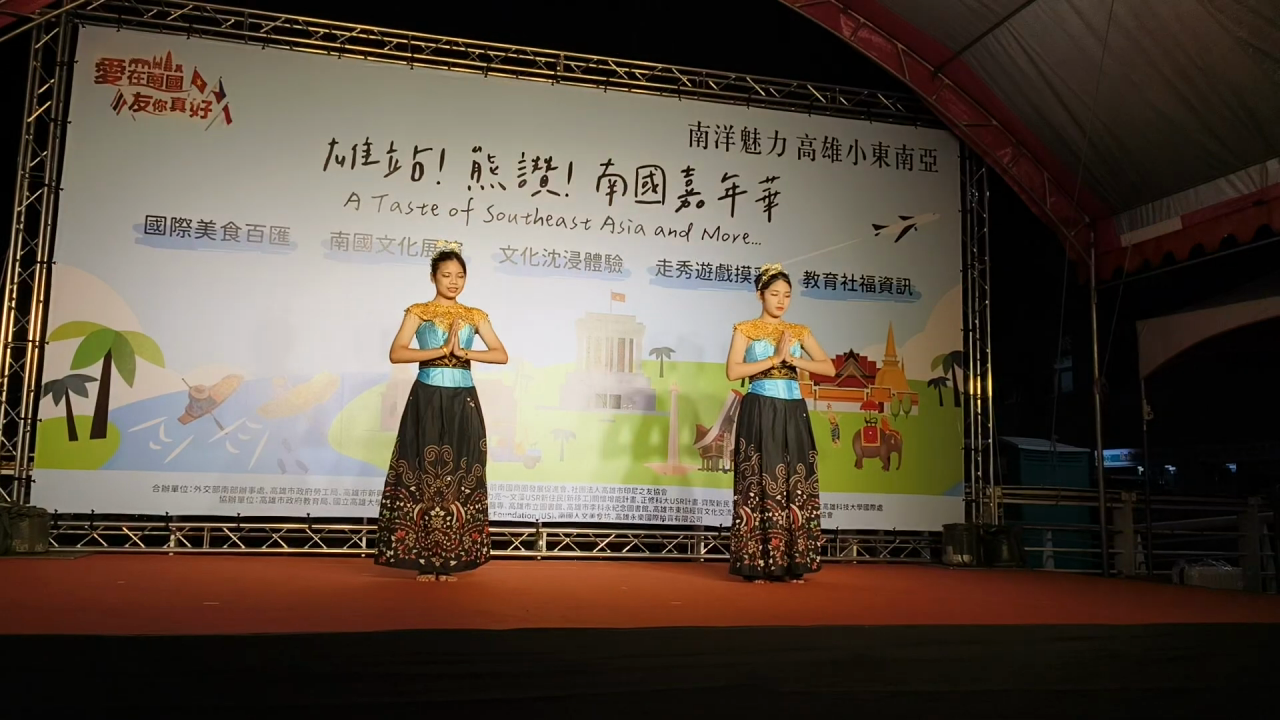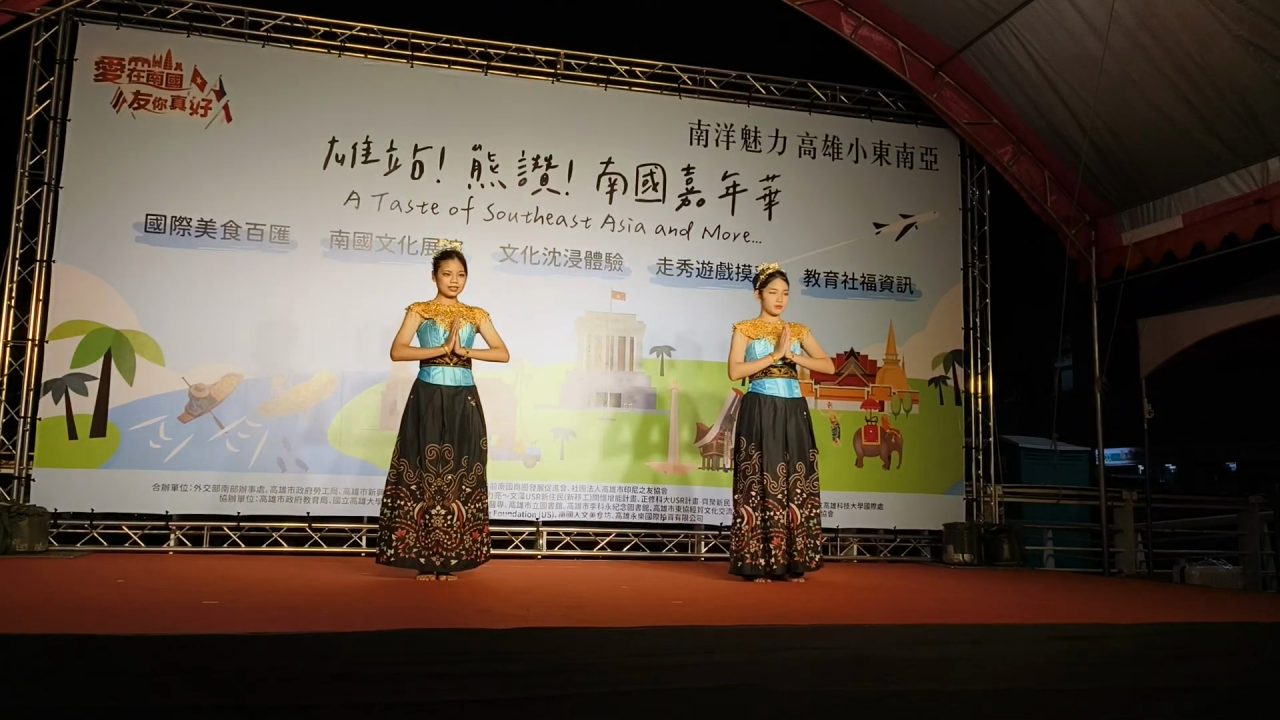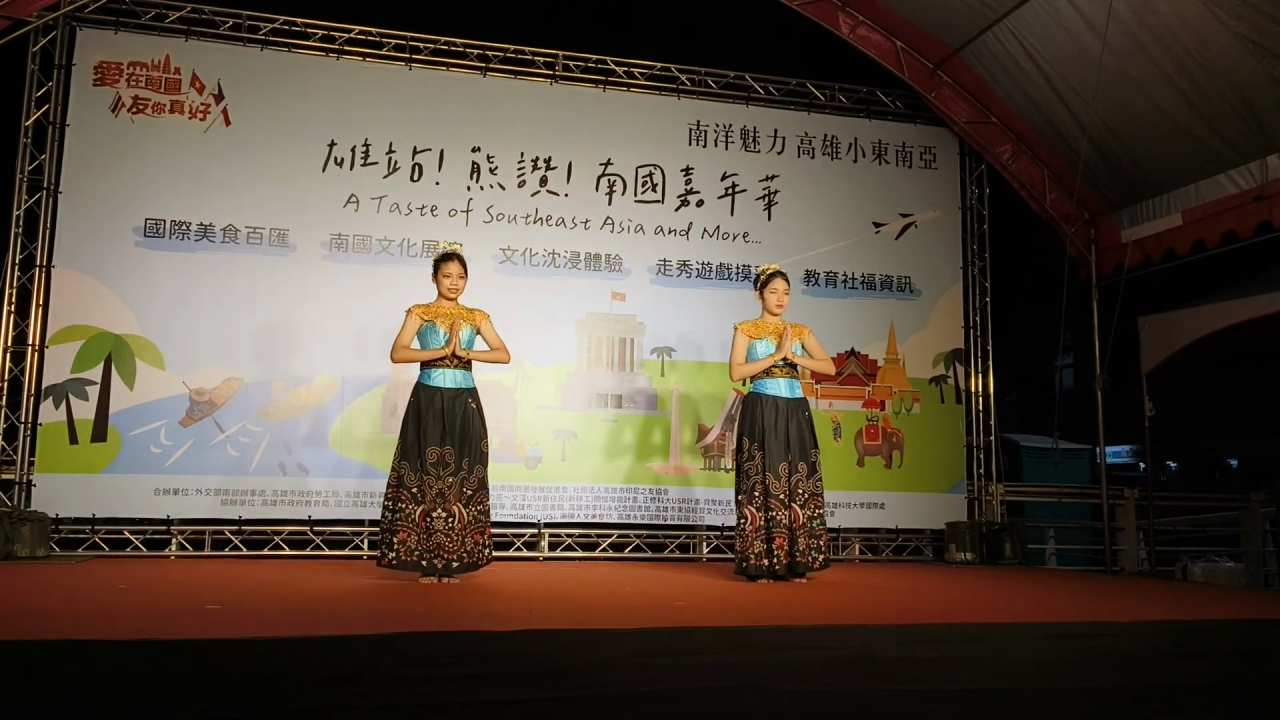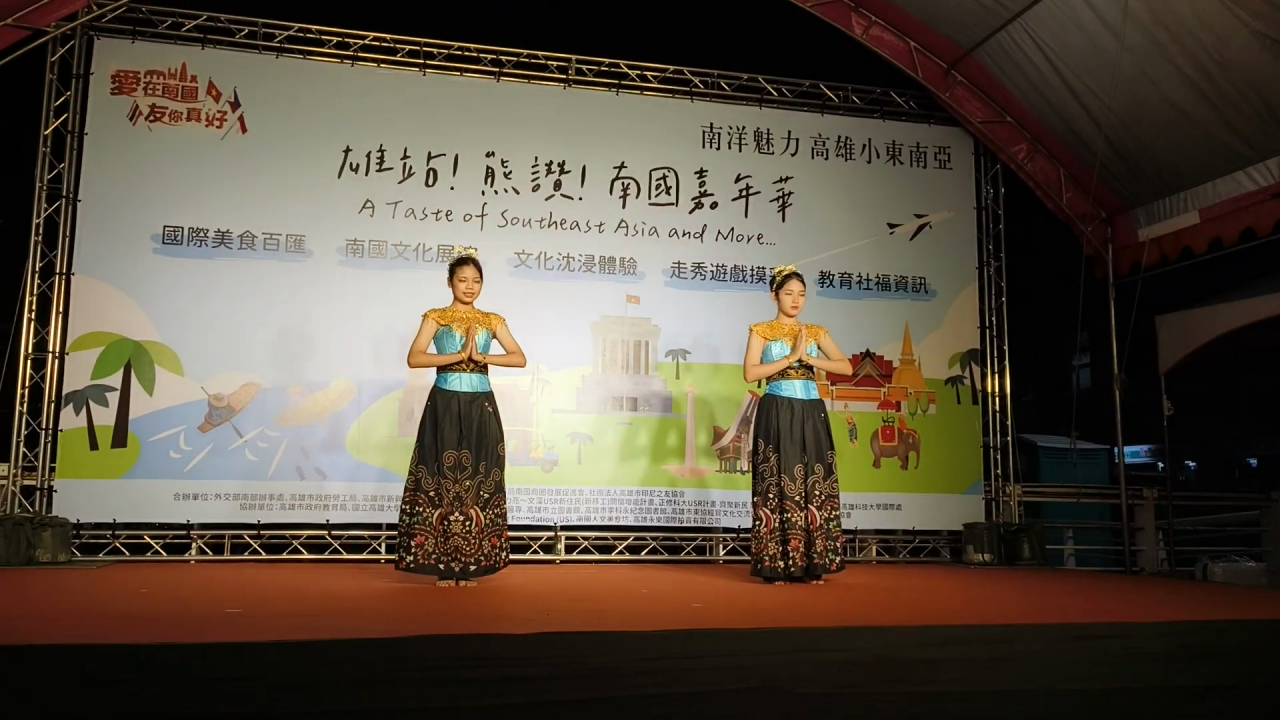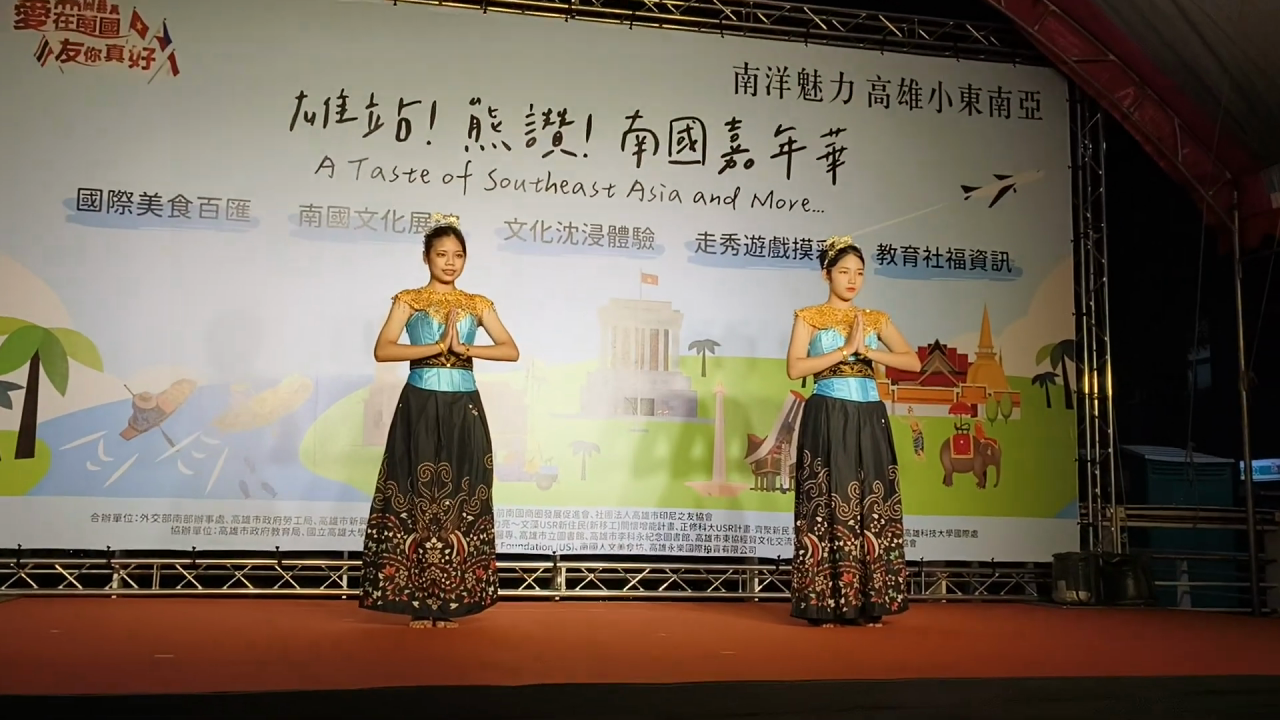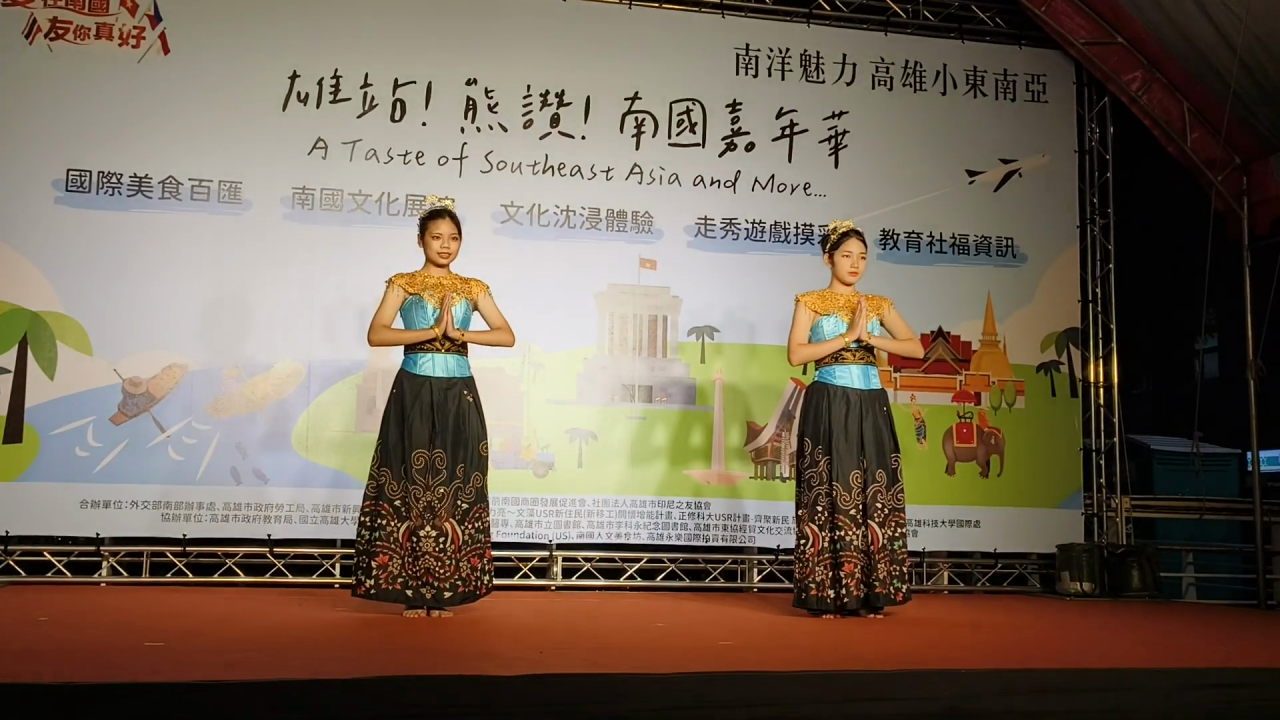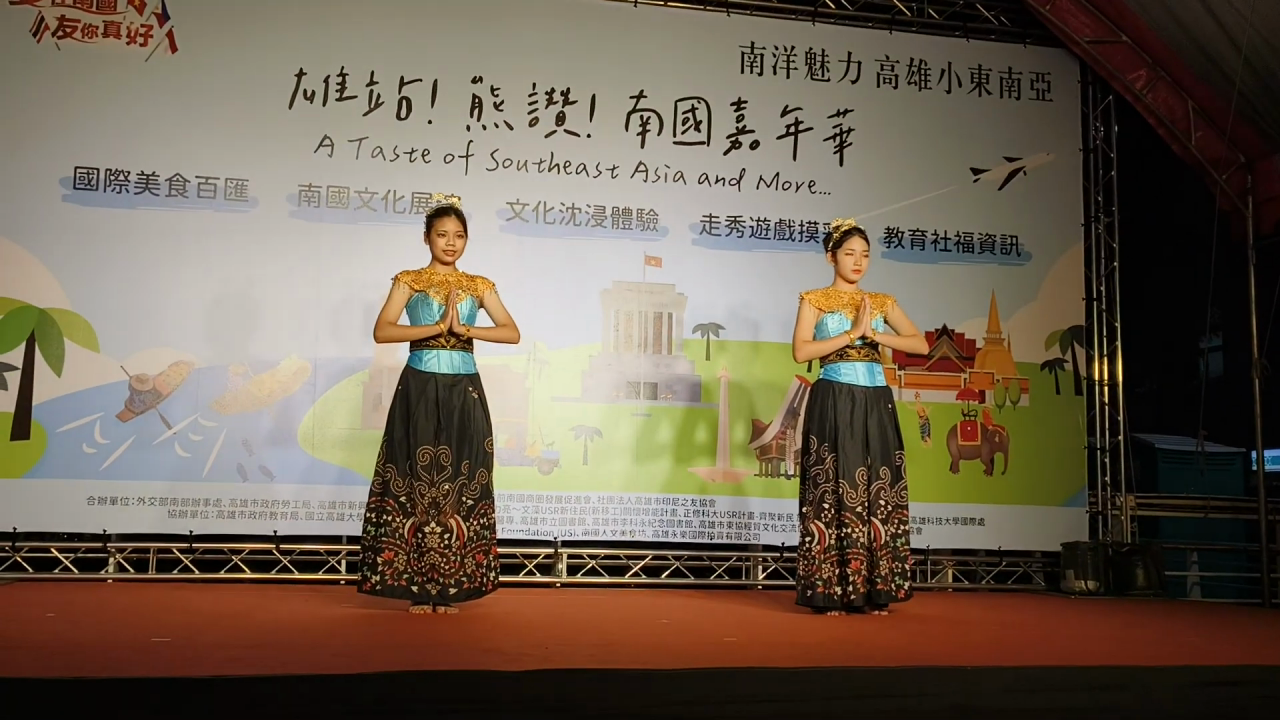
dt=0.5s
person 1, frame 1
left shoulder: (475, 316)
right shoulder: (418, 312)
left elbow: (502, 355)
right elbow: (396, 353)
left wrist: (463, 352)
right wrist: (442, 350)
left hip: (462, 402)
right hip: (427, 399)
left knee: (458, 477)
right knee: (424, 474)
left ankle: (449, 561)
right ankle: (424, 561)
person 1, frame 2
left shoulder: (476, 315)
right shoulder: (419, 311)
left elbow: (503, 353)
right elbow: (397, 351)
left wrist: (464, 351)
right wrist: (442, 348)
left hip: (463, 400)
right hip: (427, 398)
left knee: (458, 476)
right knee: (424, 471)
left ankle: (449, 561)
right ankle: (425, 560)
person 1, frame 3
left shoulder: (476, 317)
right shoulder: (419, 313)
left elbow: (504, 354)
right elbow: (397, 353)
left wrist: (465, 353)
right wrist: (442, 350)
left hip: (464, 402)
right hip: (428, 400)
left knee: (460, 478)
right knee: (425, 475)
left ankle: (451, 563)
right ankle: (427, 563)
person 1, frame 4
left shoulder: (492, 321)
right shoulder: (435, 317)
left elbow: (520, 358)
right elbow: (414, 358)
left wrist: (481, 356)
right wrist: (459, 354)
left hip: (480, 406)
right hip: (445, 405)
left knee: (477, 481)
right knee: (442, 479)
left ankle: (469, 566)
right ankle: (444, 565)
person 1, frame 5
left shoulder: (477, 305)
right shoulder: (409, 300)
left elbow: (511, 350)
right elbow: (382, 350)
left wrist: (464, 348)
right wrist: (436, 346)
left hip: (463, 409)
right hip: (419, 406)
left knee: (460, 500)
right knee: (416, 497)
left ankle: (449, 604)
right ankle: (418, 604)
person 1, frame 6
left shoulder: (473, 288)
right shoulder: (403, 284)
left elbow: (507, 336)
right elbow: (376, 335)
left wrist: (459, 333)
right wrist: (432, 330)
left hip: (458, 394)
right hip: (414, 392)
left knee: (454, 487)
right knee: (411, 485)
left ankle: (443, 593)
right ankle: (412, 592)
person 1, frame 7
left shoulder: (478, 286)
right shoulder: (408, 281)
left elbow: (512, 333)
right elbow: (381, 331)
left wrist: (464, 329)
right wrist: (437, 326)
left hip: (463, 391)
right hip: (420, 388)
left knee: (459, 484)
right knee: (416, 481)
left ankle: (448, 589)
right ankle: (418, 589)
person 2, frame 1
left shoulder: (800, 332)
right shoulder: (745, 330)
left elbow: (829, 368)
right elbow: (732, 371)
left wrist: (792, 359)
right wrist: (774, 359)
left hip: (793, 413)
right hip: (760, 412)
left knee: (796, 483)
right knee: (760, 483)
left ankle: (791, 564)
right ankle: (758, 564)
person 2, frame 2
left shoulder: (799, 330)
right shoulder: (745, 329)
left elbow: (829, 366)
right elbow: (734, 371)
left wrist: (792, 356)
right wrist: (775, 355)
left hip: (793, 411)
right hip: (760, 411)
left knee: (795, 483)
right knee: (761, 482)
left ankle: (792, 563)
right ankle: (758, 564)
person 2, frame 3
left shoulder: (800, 331)
right shoulder: (746, 330)
left elbow: (829, 367)
right elbow: (736, 372)
left wrist: (793, 356)
right wrist: (776, 355)
left hip: (795, 412)
right hip: (761, 411)
left knee: (798, 482)
right knee: (762, 482)
left ankle: (795, 564)
right ankle: (761, 564)
person 2, frame 4
left shoulder: (816, 332)
right shoulder: (761, 331)
left elbow: (846, 367)
right elbow: (750, 373)
left wrist: (808, 358)
right wrist: (790, 357)
left hip: (811, 413)
right hip: (777, 413)
left knee: (814, 484)
right knee: (779, 484)
left ankle: (812, 565)
right ankle: (777, 565)
person 2, frame 5
left shoulder: (876, 320)
right shoulder: (809, 318)
left elbow: (913, 362)
right elbow: (795, 368)
left wrist: (866, 351)
right wrist: (845, 349)
left hip: (869, 419)
right hip: (827, 417)
left knee: (872, 504)
right knee: (827, 505)
left ankle: (868, 605)
right ankle: (826, 604)
person 2, frame 6
left shoulder: (878, 305)
right shoulder: (810, 302)
left elbow: (916, 348)
right elbow: (795, 354)
left wrist: (868, 337)
right wrist: (847, 336)
left hip: (871, 406)
right hip: (829, 405)
left knee: (874, 493)
right knee: (831, 493)
left ankle: (869, 594)
right ankle: (828, 595)
person 2, frame 7
left shoulder: (882, 302)
right shoulder: (814, 300)
left elbow: (920, 344)
right elbow: (800, 351)
left wrist: (874, 334)
right wrist: (852, 333)
left hip: (876, 403)
right hip: (834, 402)
left knee: (878, 490)
right knee: (834, 490)
left ankle: (873, 591)
right ankle: (831, 592)
